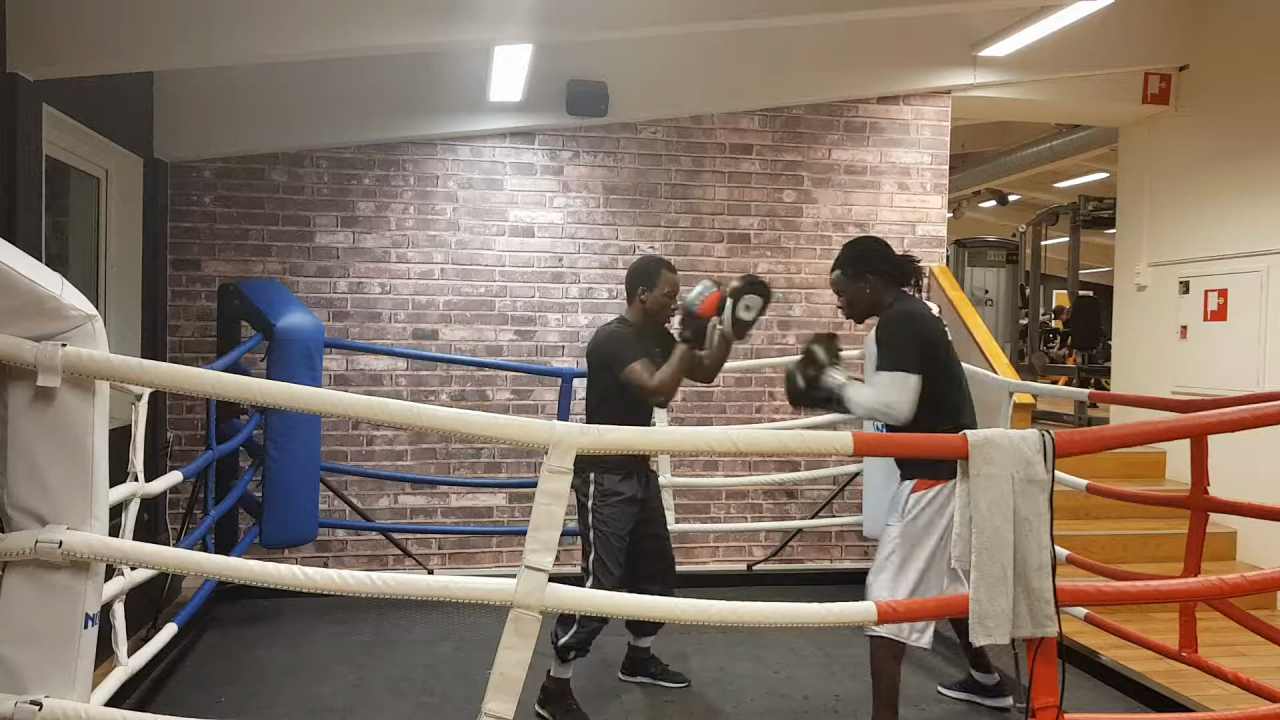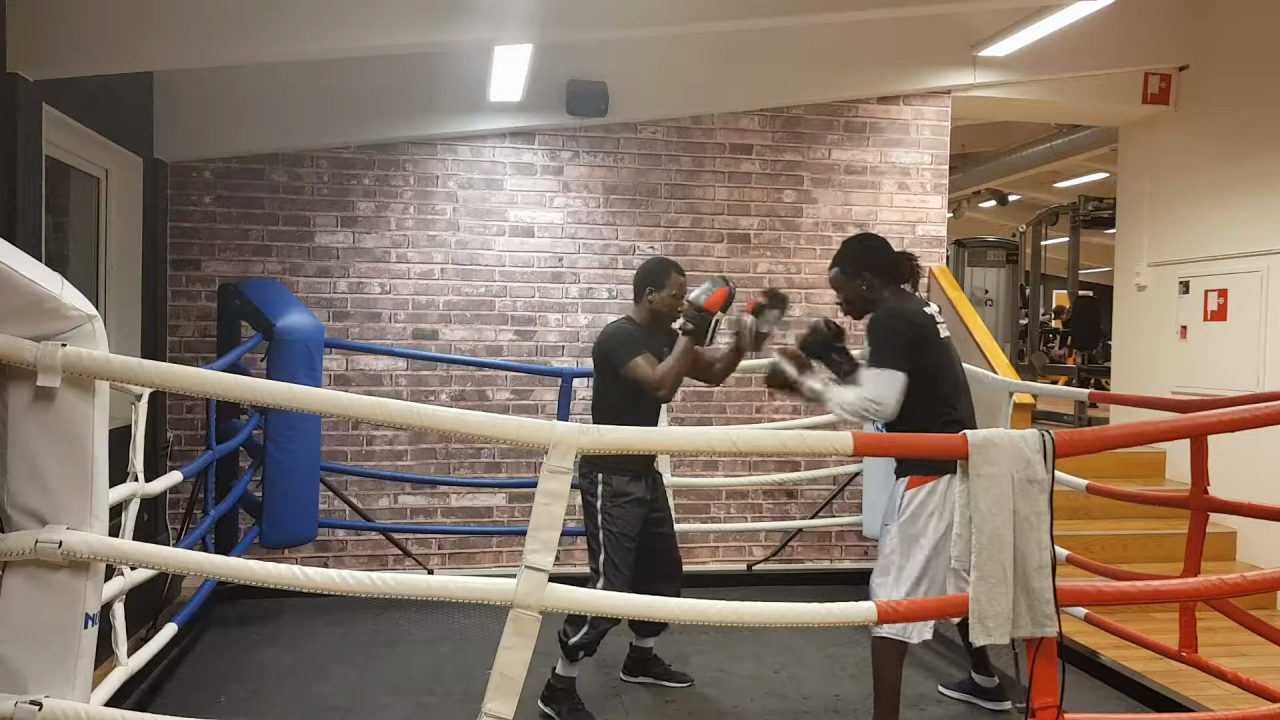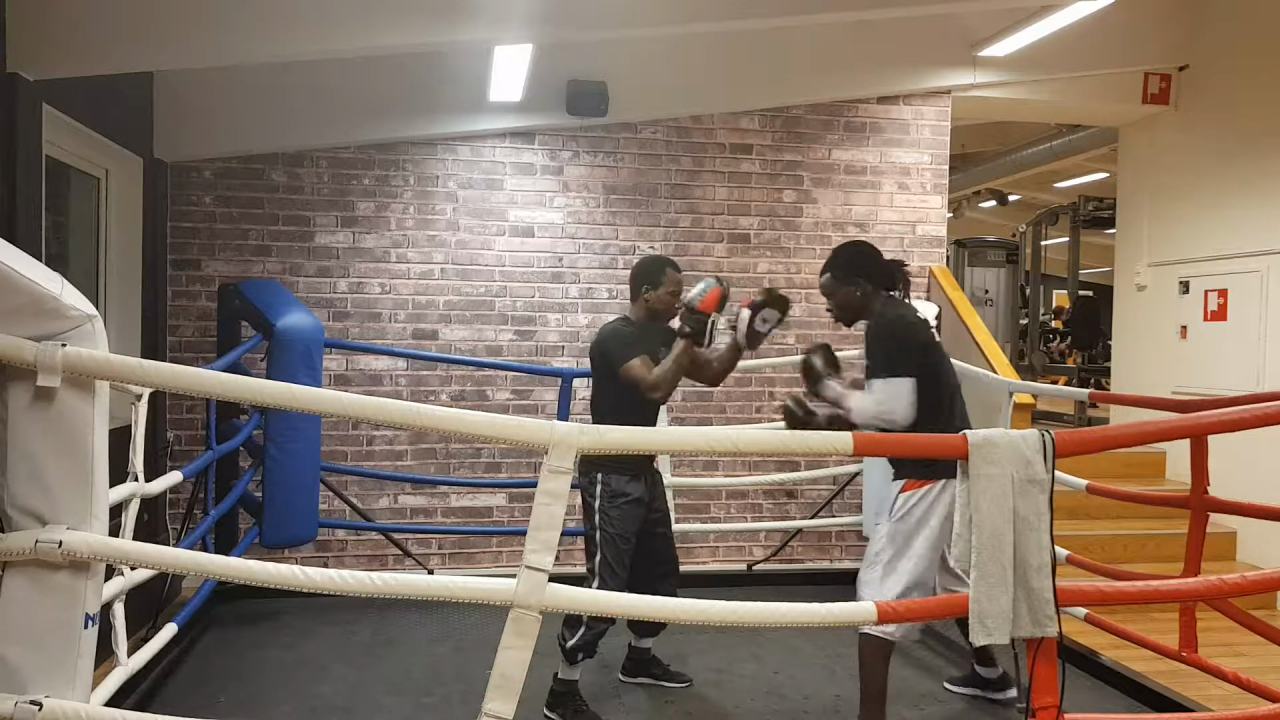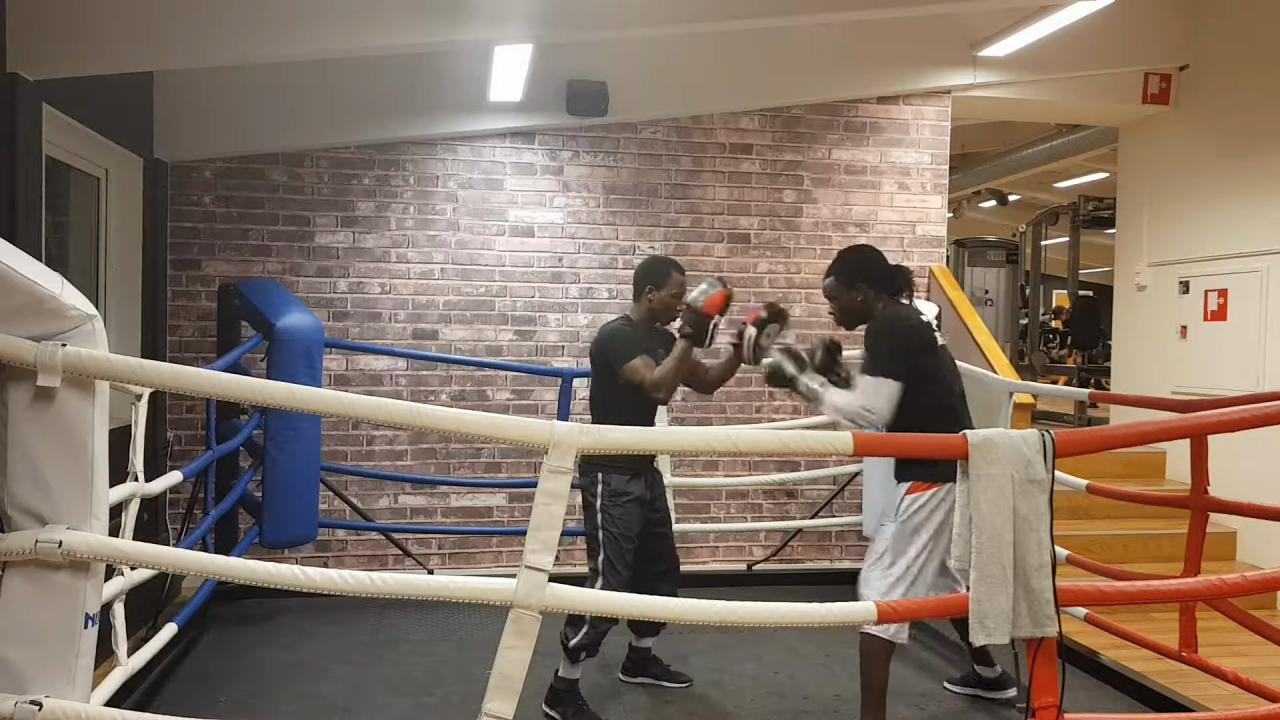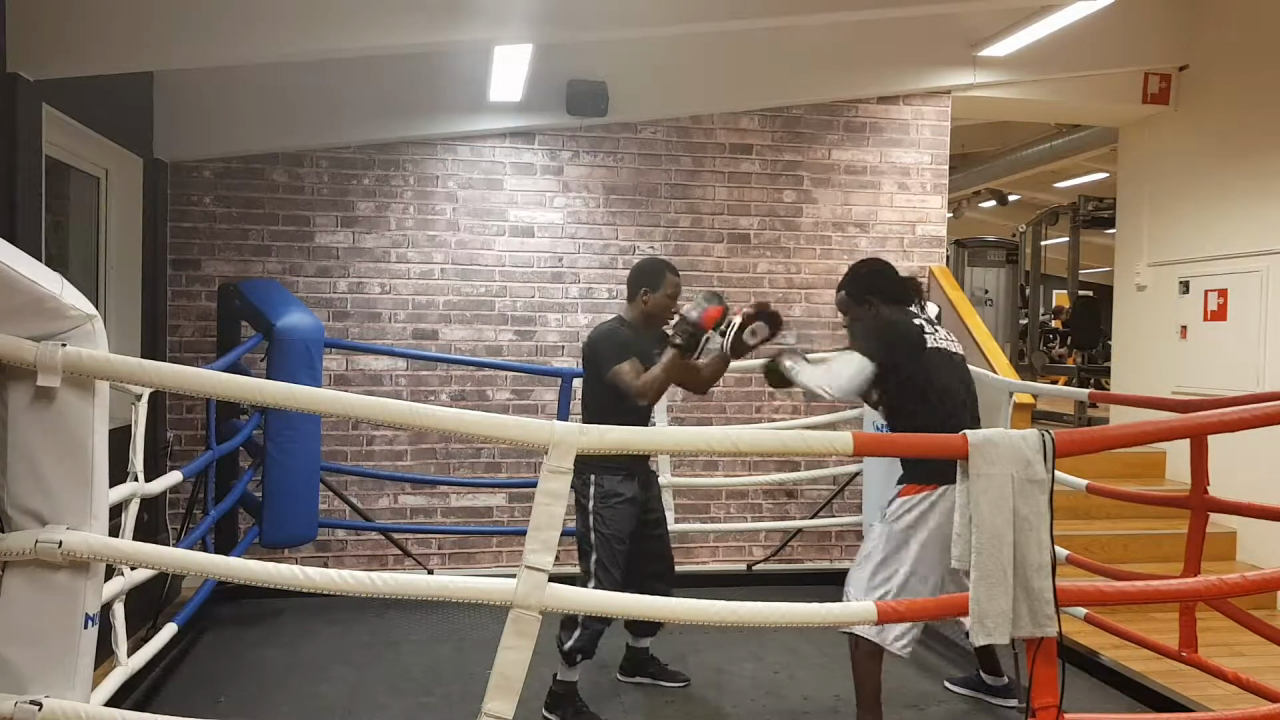
dt=0.5s
person 1, frame 1
left shoulder: (904, 324)
right shoulder: (901, 319)
left elbow: (890, 408)
right elbow: (871, 389)
left wrist: (828, 378)
right wrist: (821, 382)
left hip: (936, 477)
right hip: (949, 471)
left knee: (891, 594)
right knee: (939, 579)
right ankle: (985, 678)
person 1, frame 2
left shoulder: (892, 319)
right shoulder: (915, 310)
left elbow: (876, 404)
right elbow: (887, 388)
left wrist: (806, 381)
right wrist: (835, 356)
left hip: (932, 472)
right hip: (958, 464)
left knee: (894, 594)
right knee: (950, 577)
person 1, frame 3
left shoulder: (894, 328)
right shoulder: (886, 325)
left elbow: (887, 415)
right elbow: (876, 410)
left wrist: (827, 386)
right wrist: (821, 414)
left hip: (930, 476)
right hip: (939, 472)
left knee: (881, 593)
right knee: (941, 577)
right ankle: (989, 672)
person 1, frame 4
left shoulder: (891, 328)
right shoulder: (902, 323)
left elbow: (869, 413)
right elbow: (881, 407)
left wrist: (802, 379)
right wrist: (824, 378)
left hip: (934, 478)
right hip: (949, 471)
left knee: (881, 593)
right knee: (941, 577)
right ankle: (989, 673)
person 1, frame 5
left shoulder: (885, 328)
right shoulder: (937, 332)
left elbow: (837, 384)
left wrist: (788, 365)
right wrist: (873, 391)
left hip: (931, 482)
left knee: (868, 595)
right knee: (959, 579)
right ankle: (994, 678)
person 2, frame 1
left shoulder: (653, 335)
right shoulder: (613, 339)
left elbow: (705, 371)
right elbow: (659, 392)
left wrist: (733, 323)
right wrist: (689, 334)
left hip: (637, 470)
right hip: (603, 476)
left knee: (654, 571)
right knee: (601, 583)
left ankle: (638, 660)
person 2, frame 2
left shoulder: (664, 334)
right shoulder: (618, 337)
left elbow: (713, 373)
right elbow: (662, 386)
left wrist: (747, 337)
right wrist: (694, 331)
left hip: (643, 472)
right hip: (609, 477)
left knee: (662, 572)
right knee: (610, 584)
left ankle: (640, 659)
person 2, frame 3
left shoulder: (660, 334)
right shoulder: (616, 336)
left elbow: (712, 375)
right elbow: (656, 389)
left wrist: (749, 336)
right wrist: (688, 335)
left hip: (643, 472)
right hip: (610, 477)
left knee: (659, 572)
right knee: (606, 582)
left ankle: (640, 660)
person 2, frame 4
left shoulder: (660, 337)
right shoulder: (615, 336)
left elbow: (706, 382)
right elbow: (659, 388)
left wrist: (744, 348)
right wrist: (692, 335)
left hip: (643, 472)
right hip: (610, 476)
left knee: (660, 571)
right knee: (609, 583)
left ankle: (640, 659)
person 2, frame 5
left shoulder: (655, 338)
right shoulder: (608, 338)
left elbow: (701, 382)
right elbow: (642, 394)
left wrist: (736, 341)
right wrist: (682, 344)
left hip: (637, 472)
right hip: (603, 477)
left knee: (654, 570)
right knee: (602, 582)
left ankle: (637, 659)
